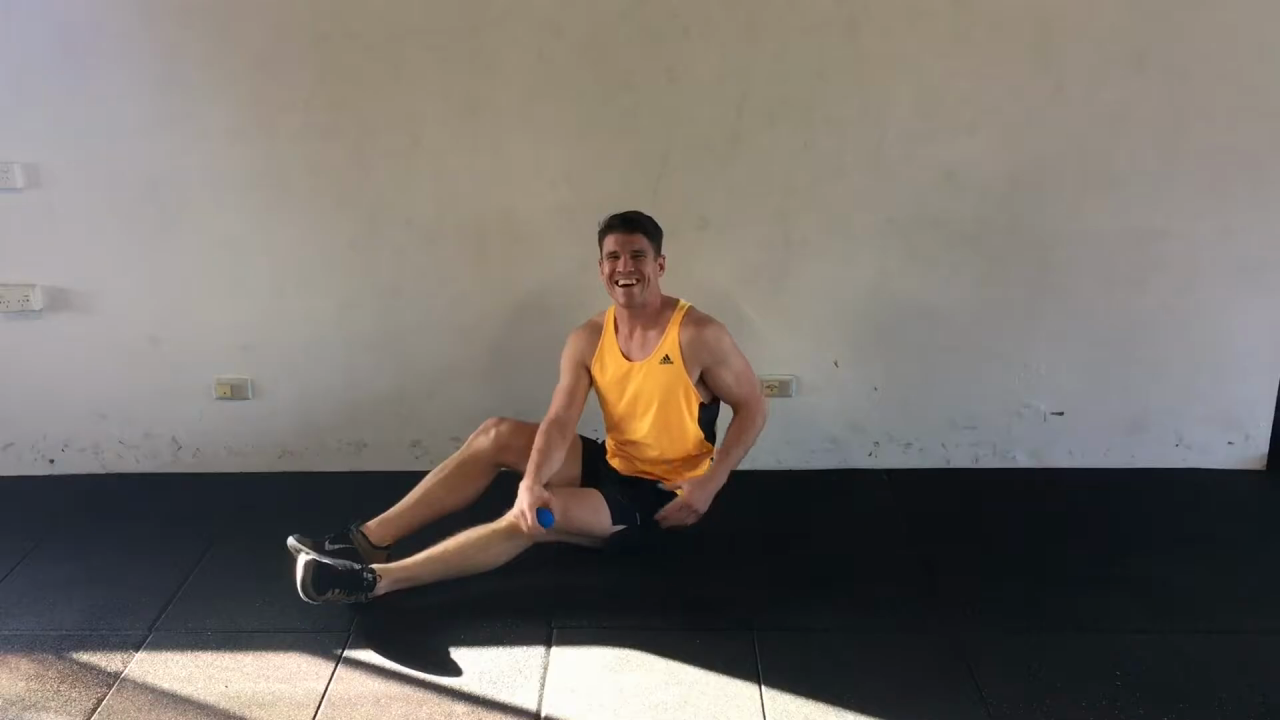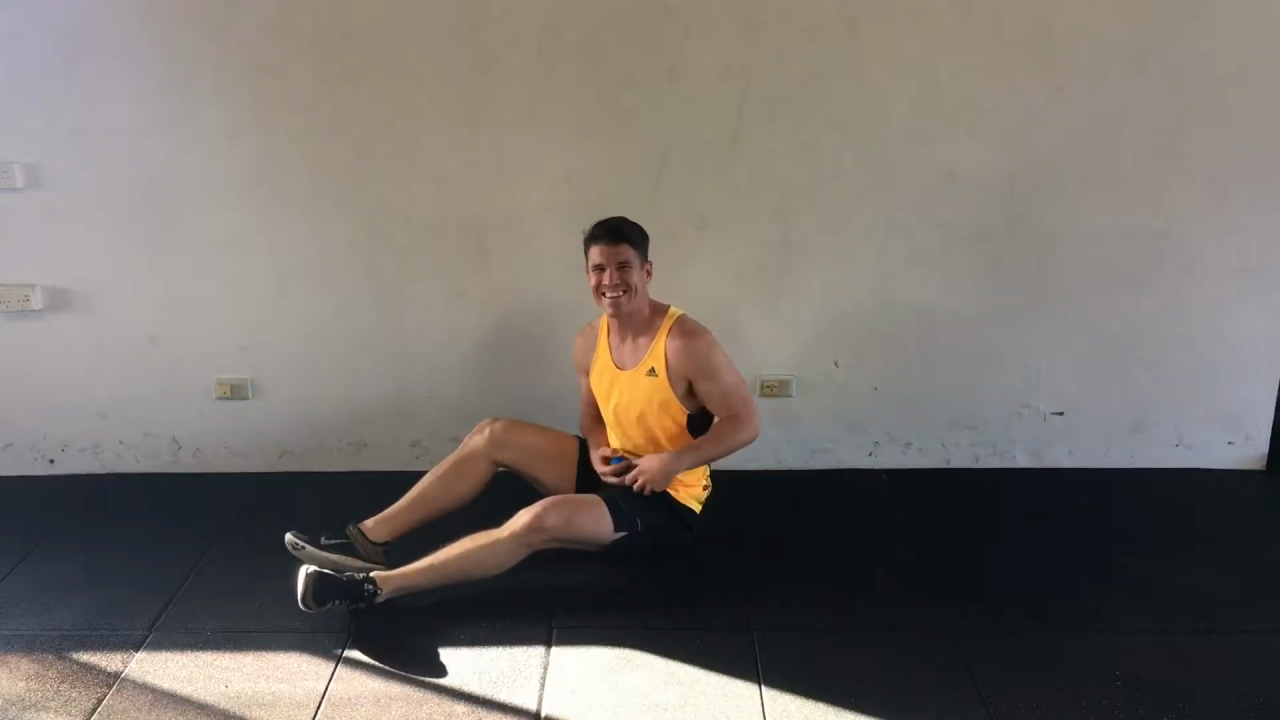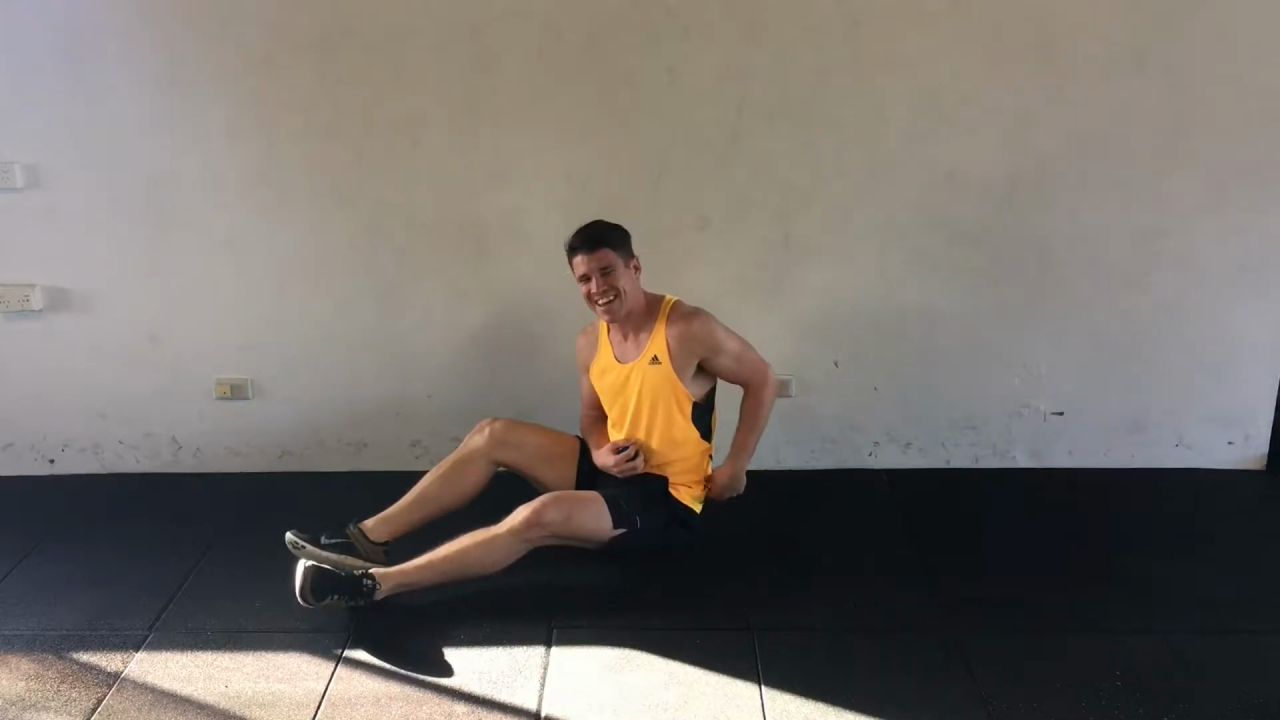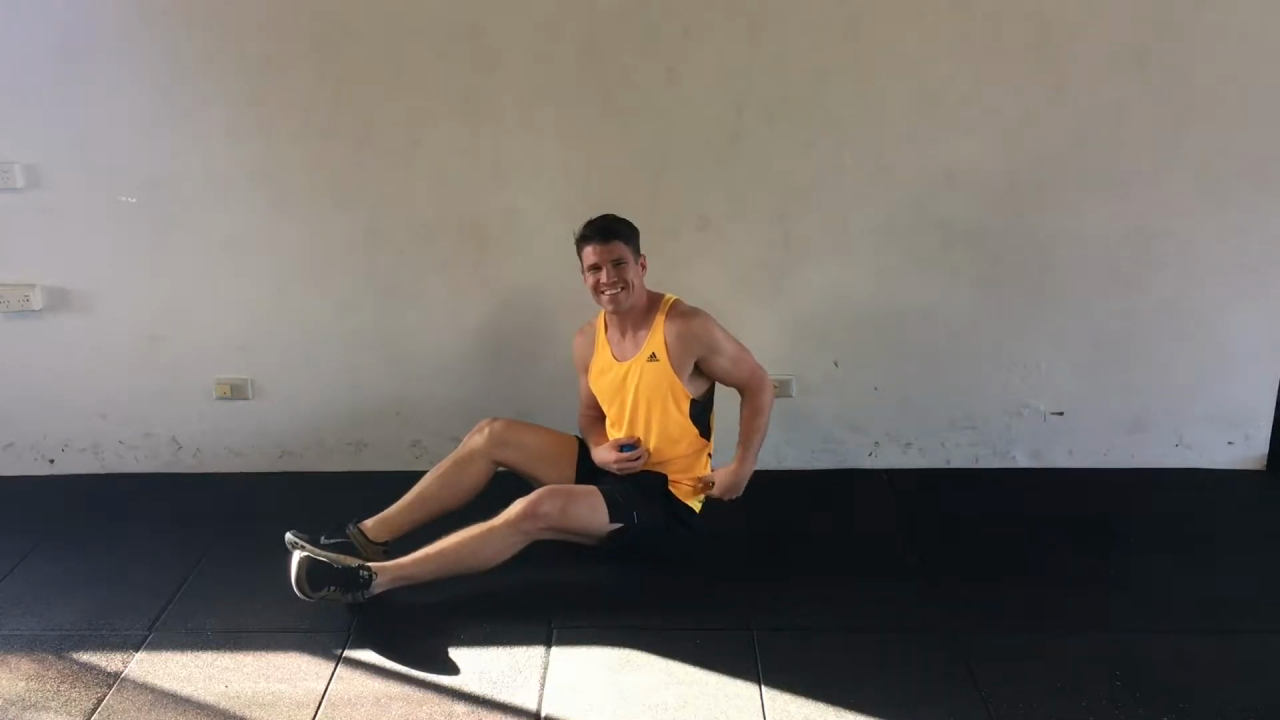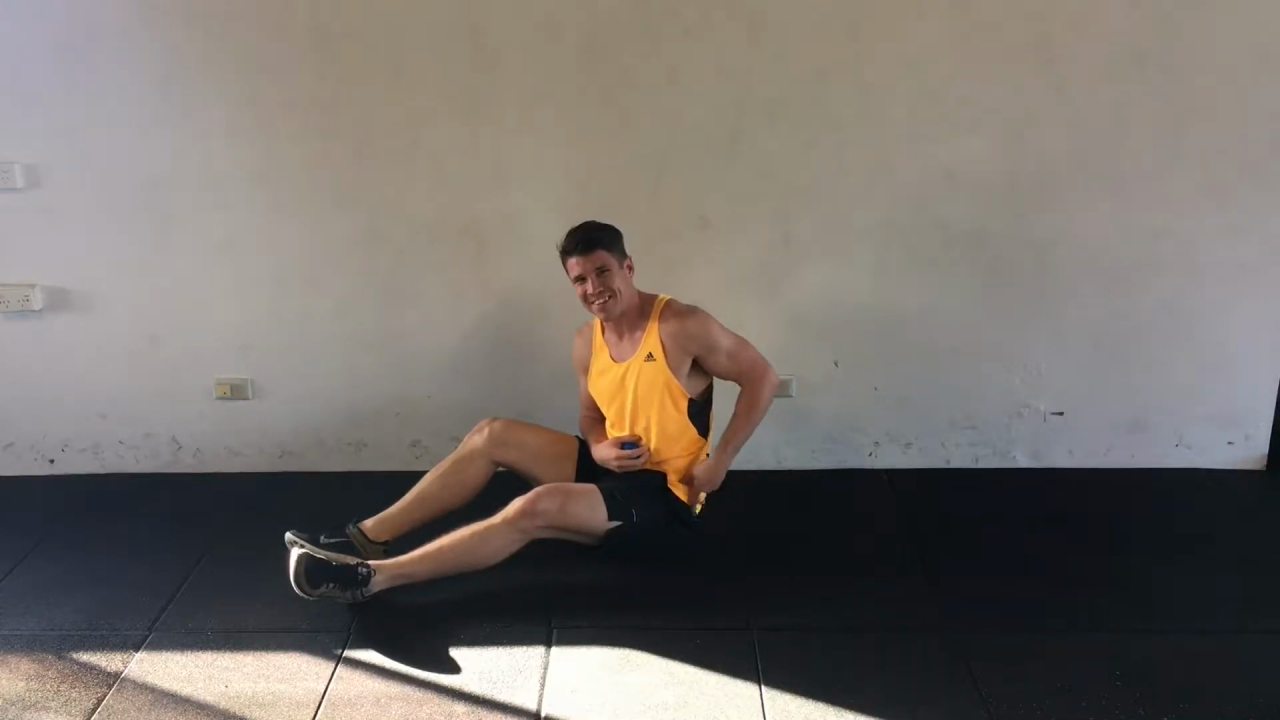
dt=0.7s
person 1, frame 1
left shoulder: (699, 335)
right shoulder: (588, 338)
left elbow: (752, 408)
right elbow: (559, 422)
left wrist: (710, 482)
right wrist: (531, 481)
left hip: (663, 497)
right hip: (613, 467)
left knee: (527, 524)
right knee: (496, 435)
left ankle: (375, 580)
right ankle: (369, 540)
person 1, frame 2
left shoulder: (688, 343)
right shoulder: (590, 341)
left elbow: (745, 423)
left wrist: (672, 462)
right wrist: (600, 453)
left hip: (666, 500)
right hip: (618, 471)
left knee: (541, 520)
right knee: (493, 435)
left ankle: (376, 586)
right ankle: (369, 539)
person 1, frame 3
left shoulder: (689, 329)
right shoulder: (590, 342)
left elbow: (762, 382)
left wrist: (734, 467)
right wrist: (599, 452)
left hip: (666, 500)
right hip: (617, 469)
left knee: (542, 516)
right knee: (493, 435)
left ankle: (376, 582)
right ankle: (370, 536)
person 1, frame 4
left shoulder: (687, 328)
right shoulder: (588, 340)
left elbow: (757, 386)
left wrist: (741, 465)
right wrist: (599, 451)
left hip: (666, 497)
right hip: (615, 469)
left knee: (539, 510)
right knee: (493, 435)
left ankle: (373, 578)
right ankle: (369, 537)
person 1, frame 5
left shoulder: (683, 326)
right shoulder: (586, 342)
left elbow: (761, 377)
left wrist: (719, 461)
right wrist: (599, 450)
left hip: (664, 497)
right hip: (614, 469)
left knee: (538, 508)
right knee: (492, 436)
left ankle: (372, 576)
right ankle: (368, 537)
